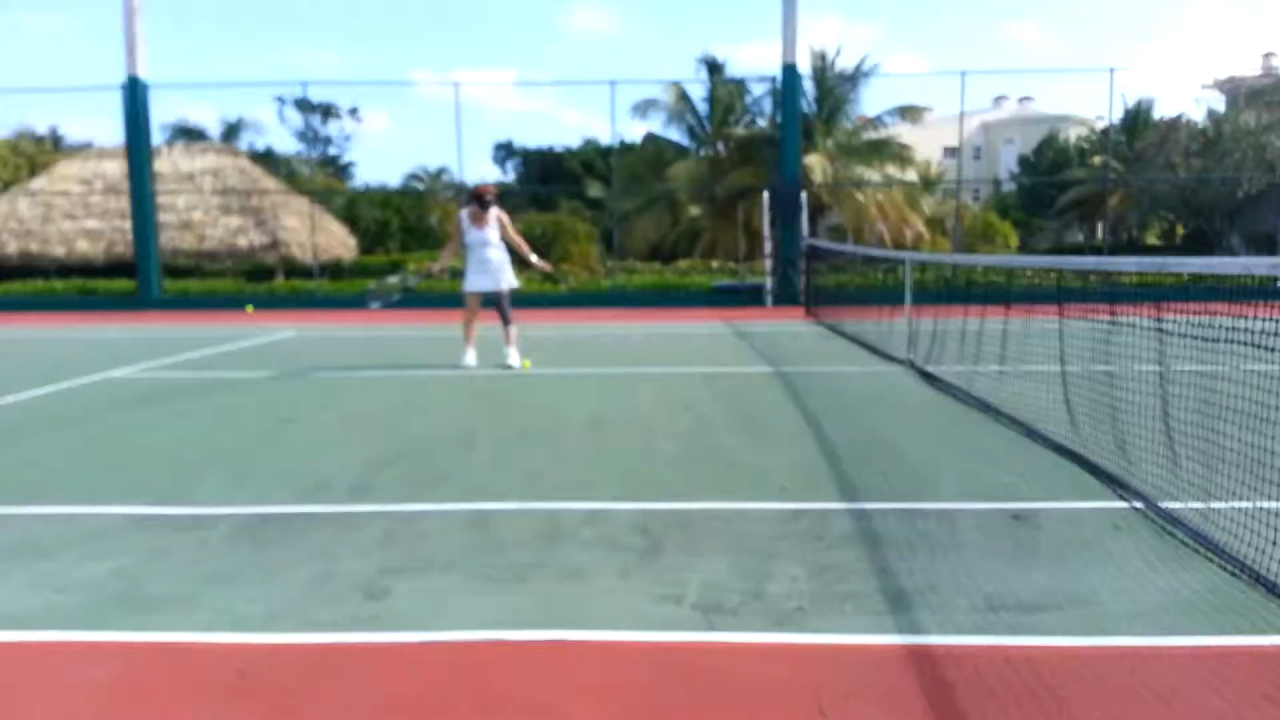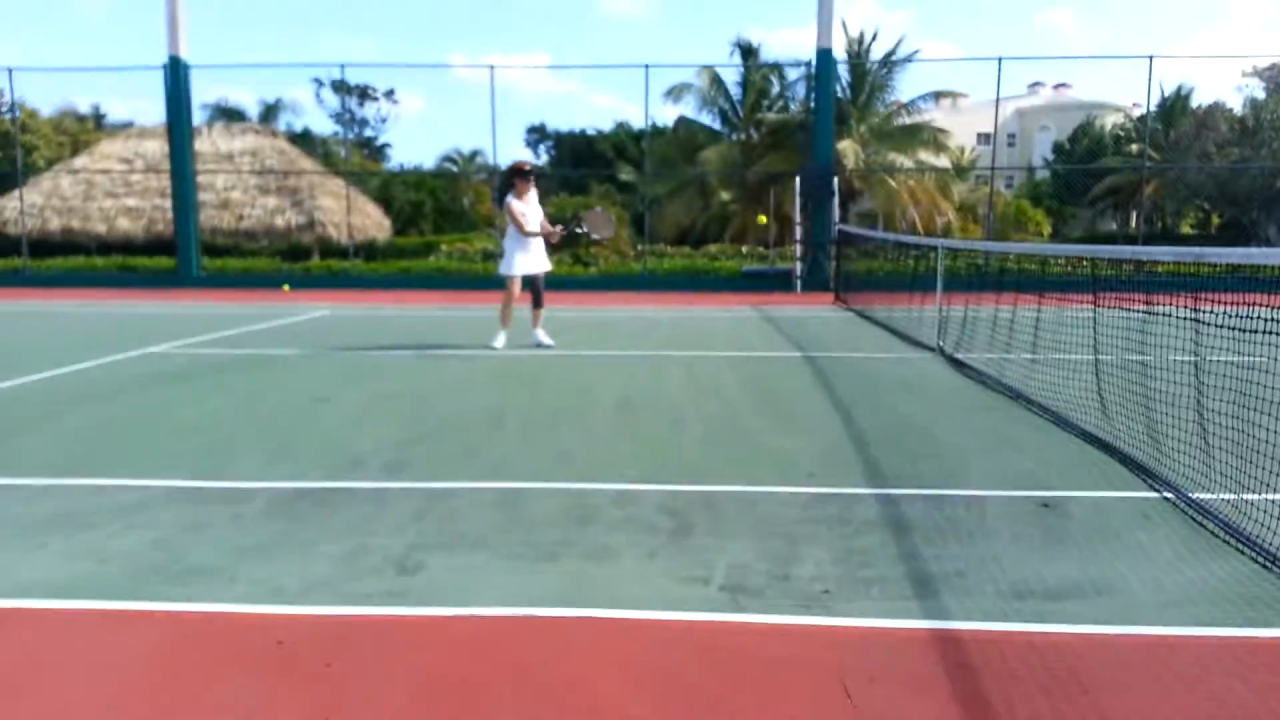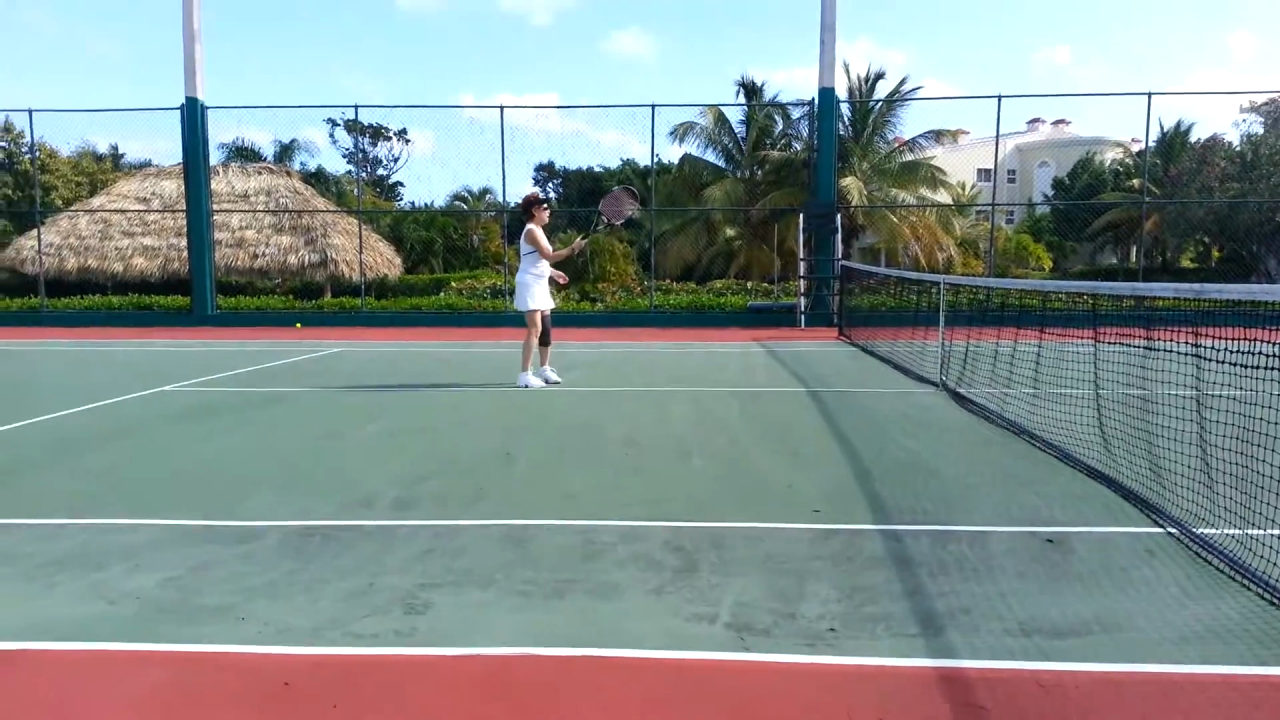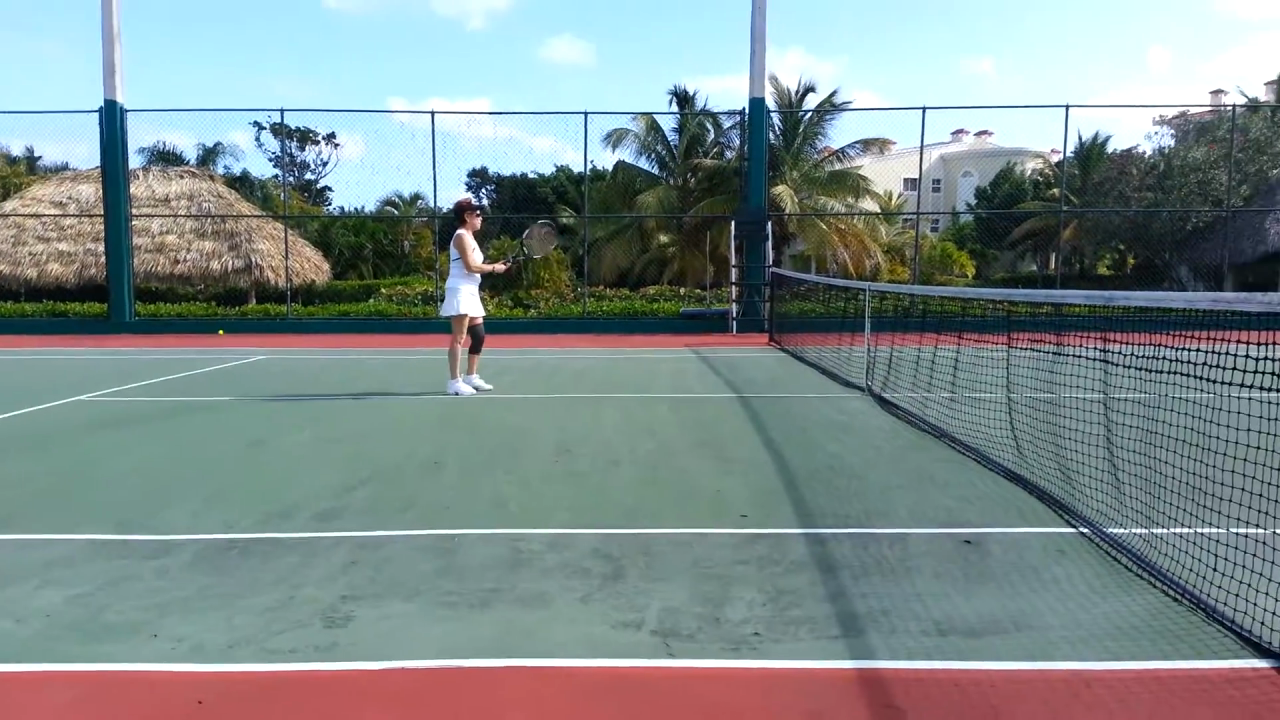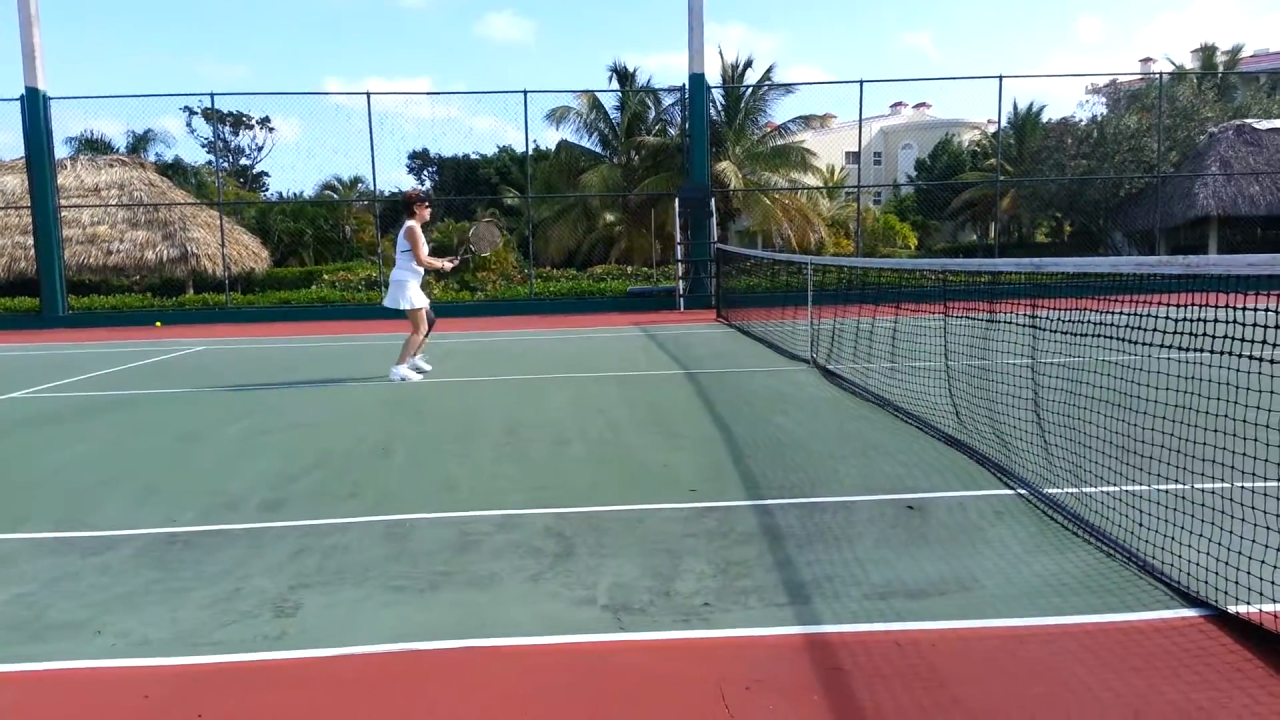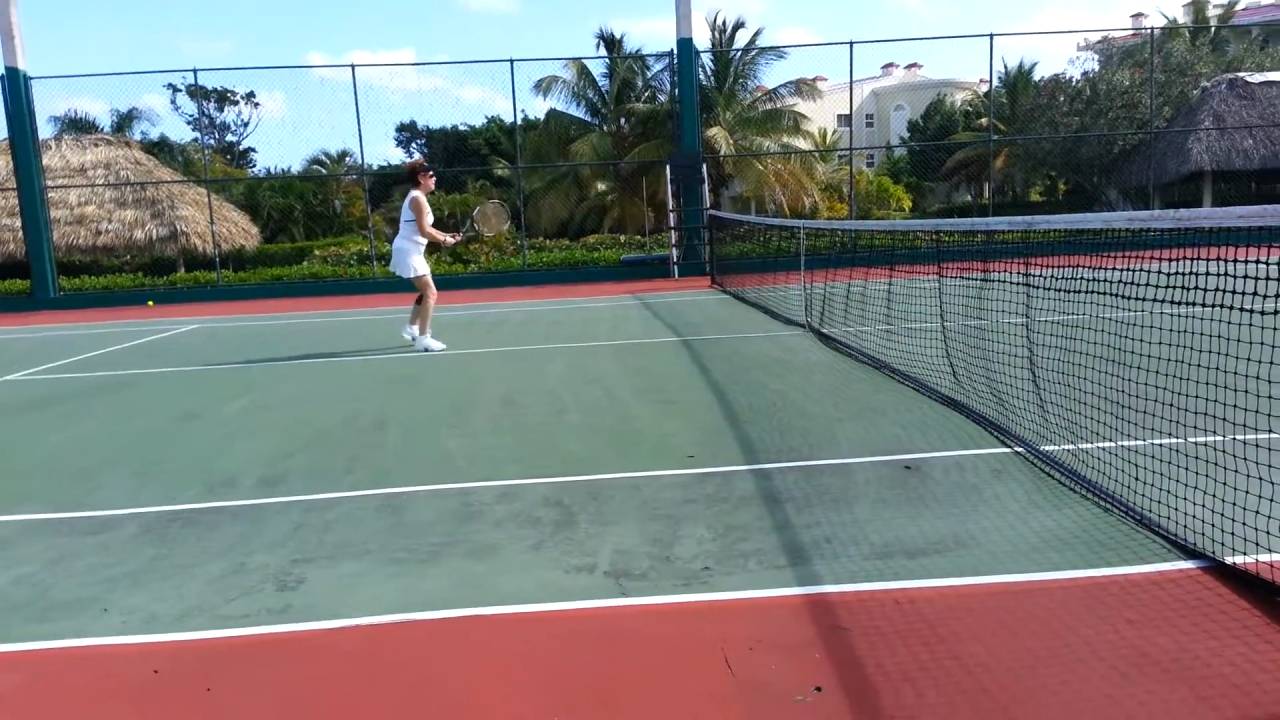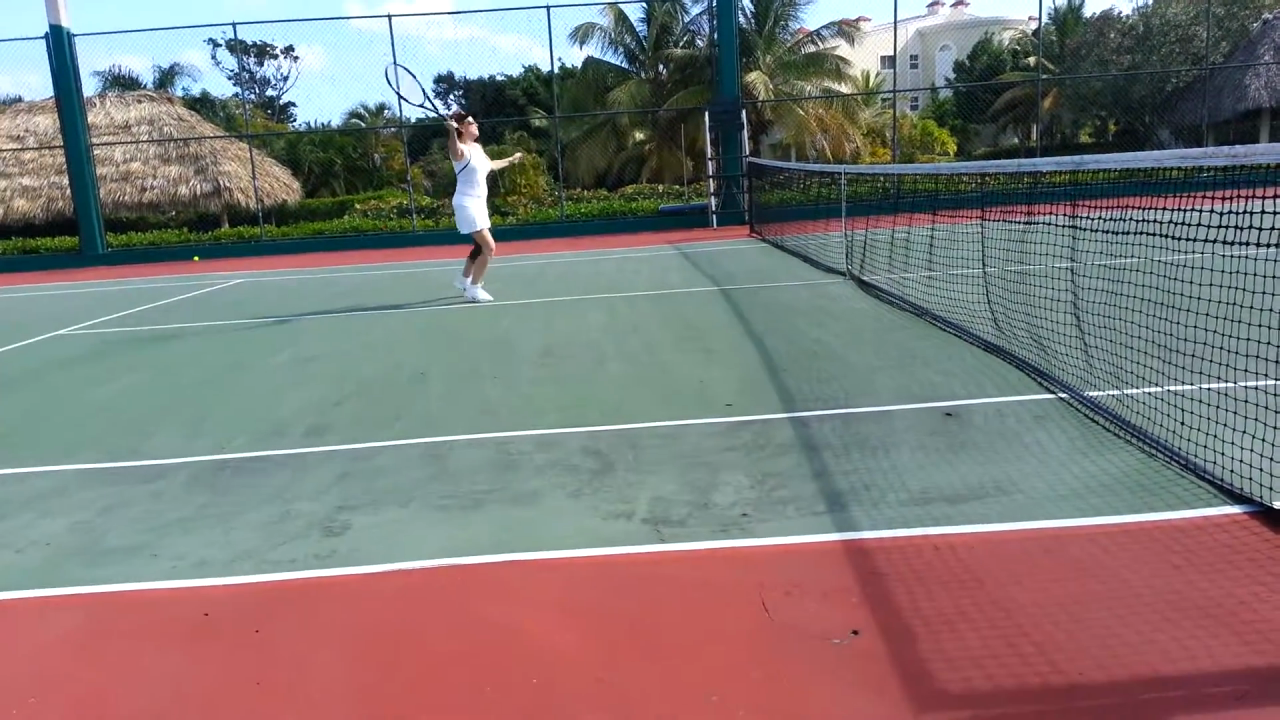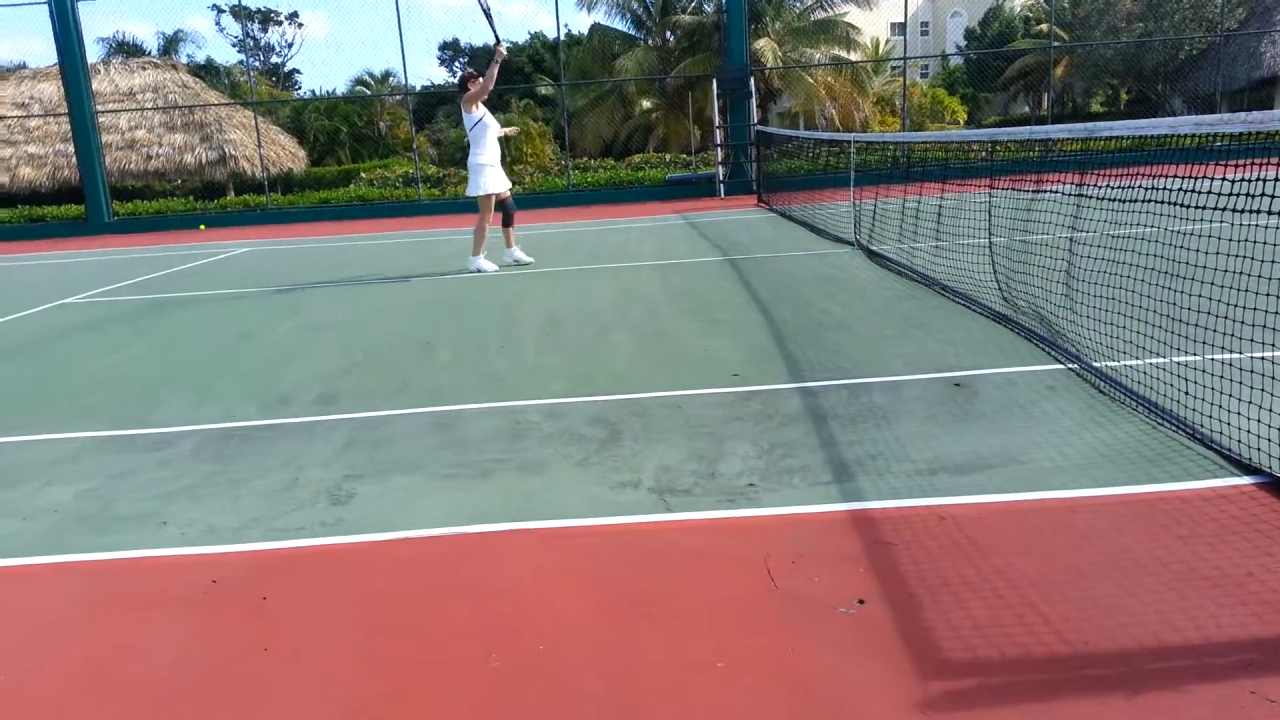
dt=0.5s
person 1, frame 1
left shoulder: (498, 216)
right shoulder: (463, 217)
left elbow: (514, 238)
right elbow: (454, 244)
left wrist: (532, 258)
right wrist: (439, 264)
left hip: (498, 267)
right hip: (476, 269)
left knee: (504, 310)
right knee: (471, 311)
left ankle: (512, 352)
right ankle: (469, 352)
person 1, frame 2
left shoulder: (533, 192)
right shoulder: (511, 203)
right elbow: (525, 231)
left wrist: (550, 230)
right wrist: (547, 233)
left hip: (536, 249)
right hip: (517, 250)
left knee: (538, 292)
right knee: (512, 294)
left ankle: (538, 332)
right ankle: (502, 333)
person 1, frame 3
left shoulder: (537, 230)
right shoulder: (532, 231)
right elbow: (550, 256)
left wrist: (553, 272)
right wrist: (573, 247)
left hip: (540, 285)
right hip: (529, 285)
left knee: (546, 329)
right knee: (534, 330)
left ankle: (544, 369)
right ankle: (525, 375)
person 1, frame 4
left shoulder: (469, 237)
right shoulder: (461, 236)
right elbow: (471, 267)
left wrist: (495, 266)
right wrist: (494, 268)
left hip: (470, 292)
right hip: (460, 291)
left knee: (478, 335)
right knee: (459, 338)
left ankle: (471, 377)
right ankle: (454, 382)
person 1, frame 5
left shoulder: (413, 228)
right shoulder: (413, 228)
left elbow: (420, 259)
right elbow: (421, 261)
left wrist: (443, 261)
right wrist: (443, 266)
left hip: (410, 284)
right hip: (405, 283)
left knee: (430, 319)
right knee: (421, 329)
left ankle: (413, 359)
right ankle: (399, 368)
person 1, frame 6
left shoulder: (418, 197)
right shoulder: (418, 199)
left elbow: (425, 228)
right elbow: (425, 232)
left wrist: (447, 235)
right wrist: (444, 240)
left hip: (411, 251)
right hip: (408, 251)
left knee: (426, 291)
right knee: (431, 293)
left ankle: (412, 328)
right ankle: (424, 338)
person 1, frame 7
left shoulder: (476, 147)
right shoulder: (458, 148)
left elbow: (489, 165)
right elbow: (454, 147)
left wrist: (511, 160)
right wrist: (451, 130)
left hip: (478, 203)
right hip: (467, 205)
left knee: (481, 245)
right knee: (489, 246)
left ankle: (464, 279)
right ankle: (474, 288)
person 1, frame 8
left shoulder: (478, 108)
right shoulder: (468, 100)
right elbow: (487, 88)
left wrist: (504, 131)
right wrist: (496, 60)
left hip: (492, 165)
right hip: (482, 166)
left knee: (509, 208)
right knee: (486, 215)
left ankle: (511, 251)
right ankle: (476, 259)
